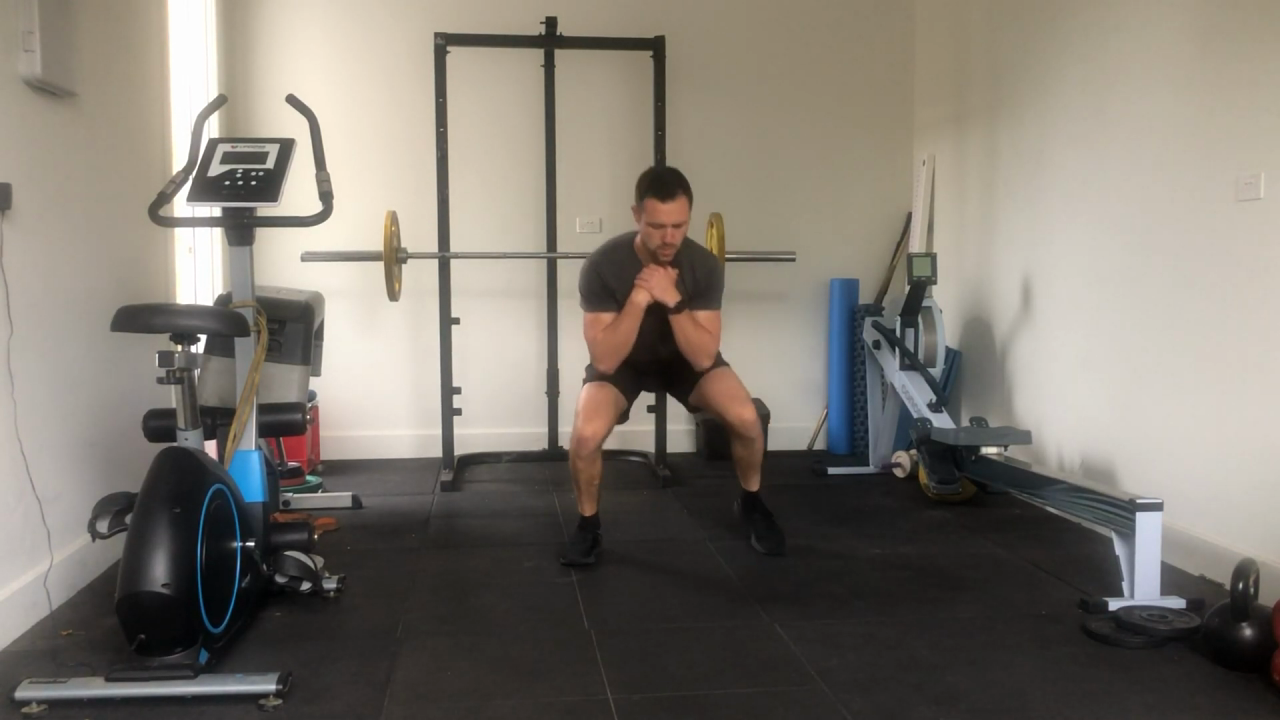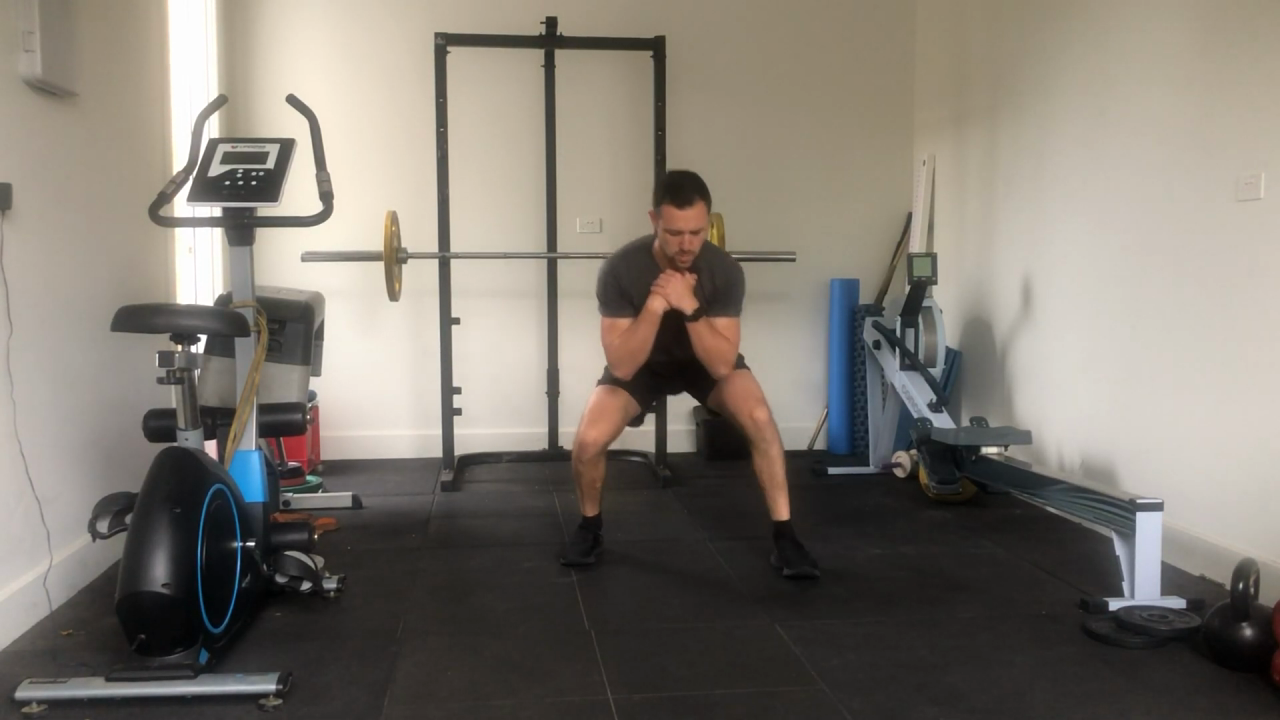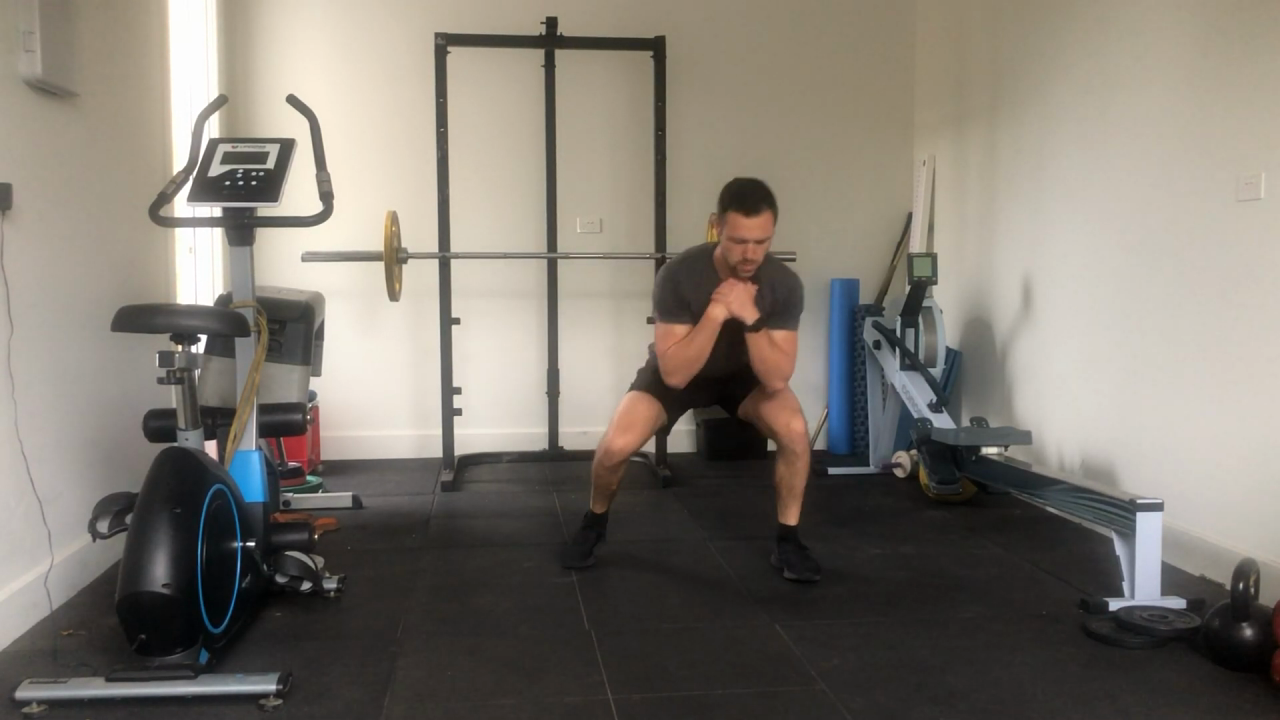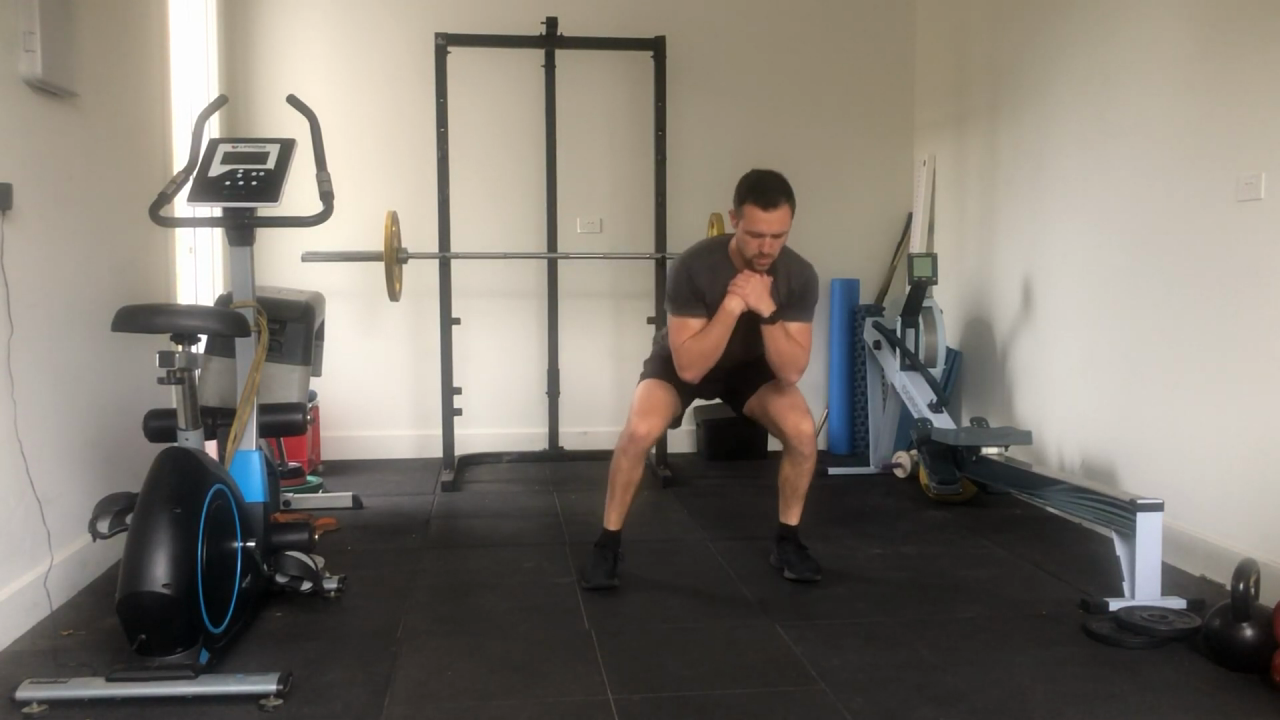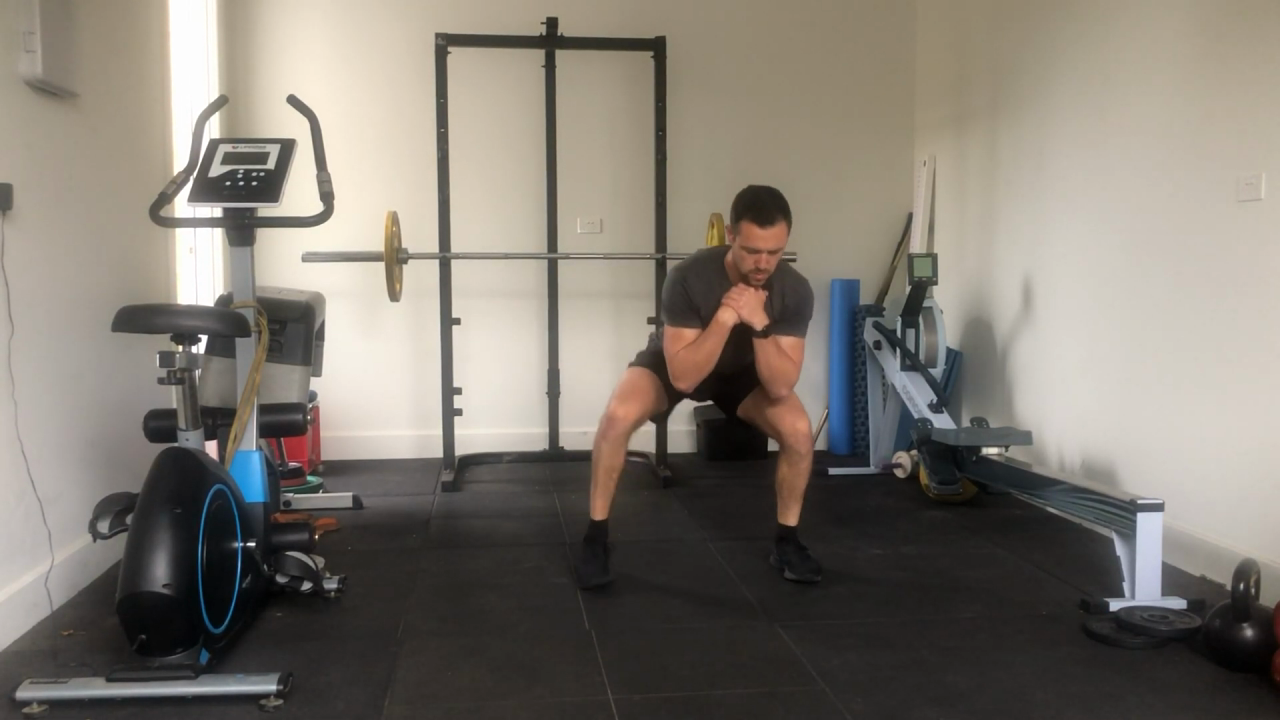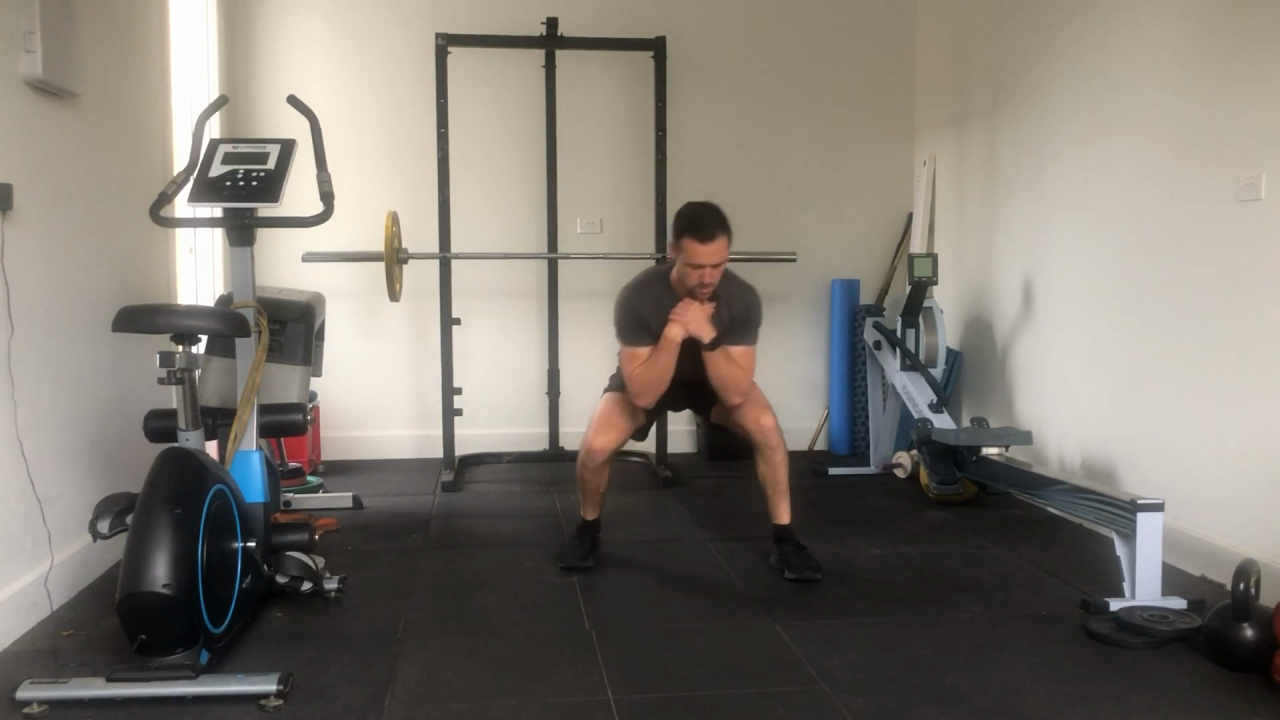
dt=0.3s
person 1, frame 1
left shoulder: (704, 265)
right shoulder: (603, 265)
left elbow: (704, 357)
right elbow: (605, 361)
left wrist: (672, 301)
right wrist: (637, 299)
left hip: (683, 353)
right hip: (622, 358)
left knee: (746, 419)
right knee: (586, 436)
left ankle: (750, 502)
right ankle: (588, 526)
person 1, frame 2
left shoulder: (724, 270)
right shoulder: (620, 270)
left elbow: (723, 366)
right elbow: (621, 367)
left wrist: (690, 308)
right wrist: (654, 306)
left hip: (704, 357)
right hip: (642, 362)
left knee: (759, 419)
right knee: (588, 441)
left ankle: (784, 535)
right ankle: (590, 525)
person 1, frame 3
left shoulder: (784, 284)
right shoulder: (679, 275)
left elbow: (776, 380)
right elbow: (674, 375)
left wrist: (751, 317)
right wrist: (716, 313)
left hip: (743, 371)
right hip: (675, 369)
left knee: (795, 432)
right knee: (617, 446)
left ankle: (788, 540)
right ankle: (595, 521)
person 1, frame 4
left shoulder: (800, 276)
right shoulder: (693, 267)
left elbow: (791, 372)
right elbow: (689, 368)
left wrist: (767, 310)
right wrist: (731, 306)
left hip: (750, 363)
right hip: (682, 360)
left knee: (802, 433)
right knee: (639, 431)
left ankle: (787, 538)
right ankle: (608, 543)
person 1, frame 5
left shoulder: (795, 290)
right shoulder: (689, 277)
left elbow: (780, 387)
right elbow: (682, 378)
left wrist: (760, 323)
right wrist: (724, 318)
left hip: (742, 368)
right hip: (673, 359)
left knee: (798, 430)
right knee: (617, 416)
left ankle: (786, 540)
right ankle: (596, 537)
person 1, frame 6
left shoulder: (742, 300)
right shoulder: (637, 297)
left elbow: (736, 394)
right elbow: (642, 395)
left wrist: (707, 336)
right wrist: (673, 334)
left hip: (713, 377)
right hip: (646, 375)
left knee: (765, 426)
right knee: (596, 447)
left ankle: (785, 539)
right ankle: (589, 528)
